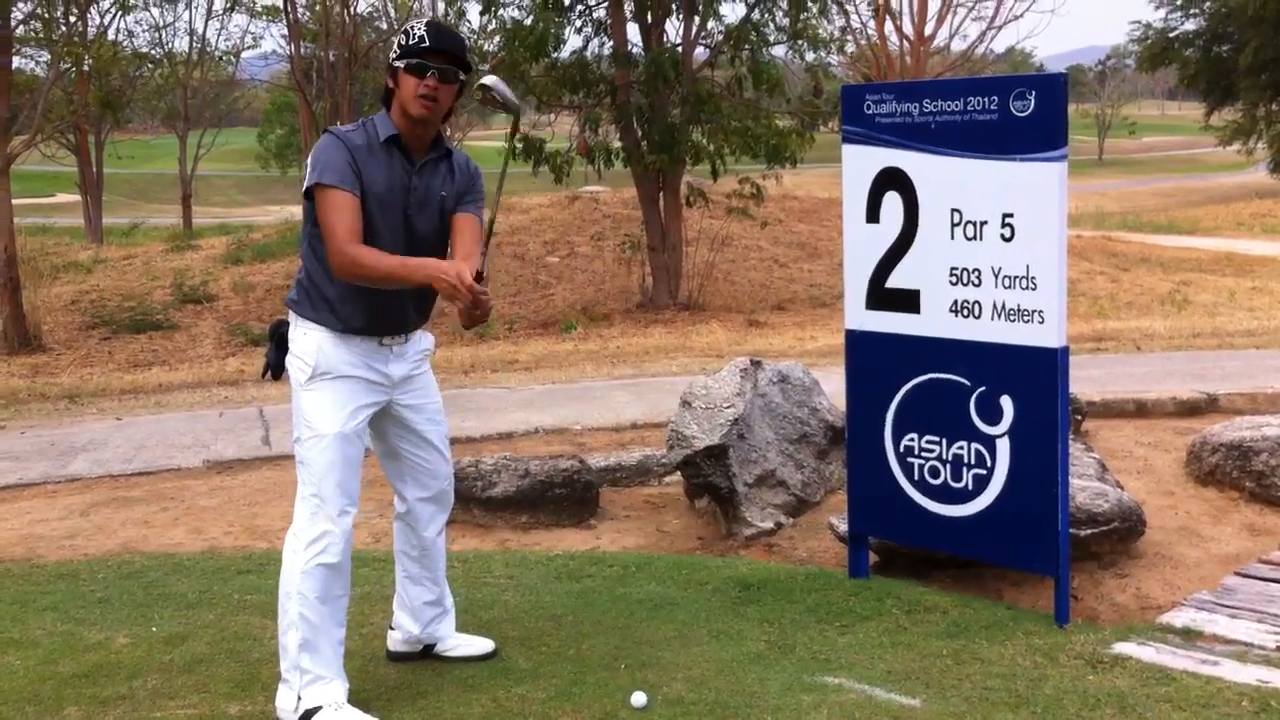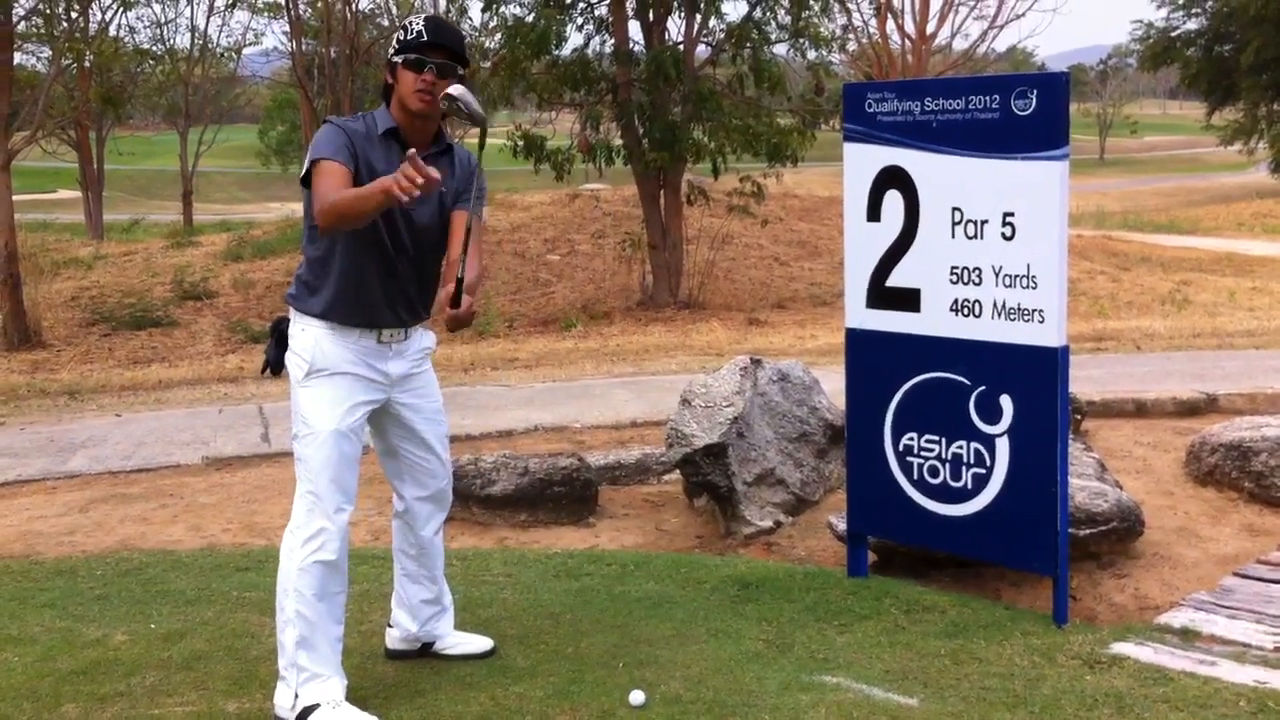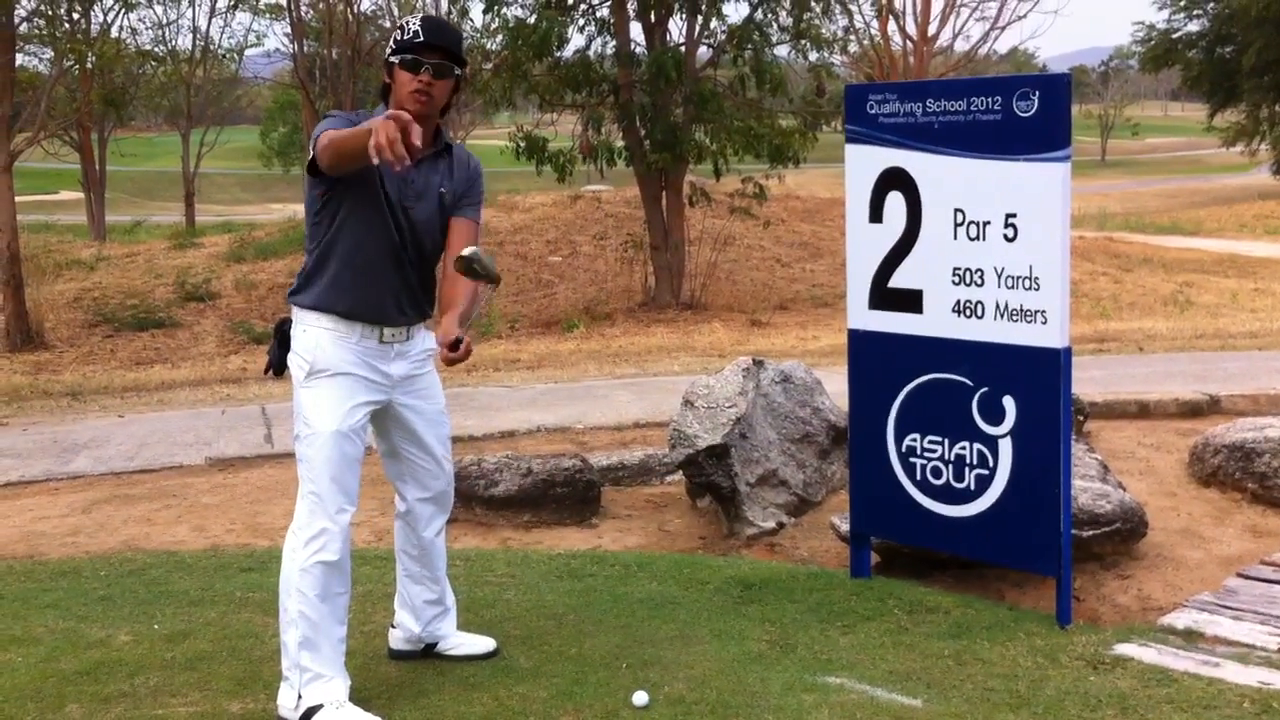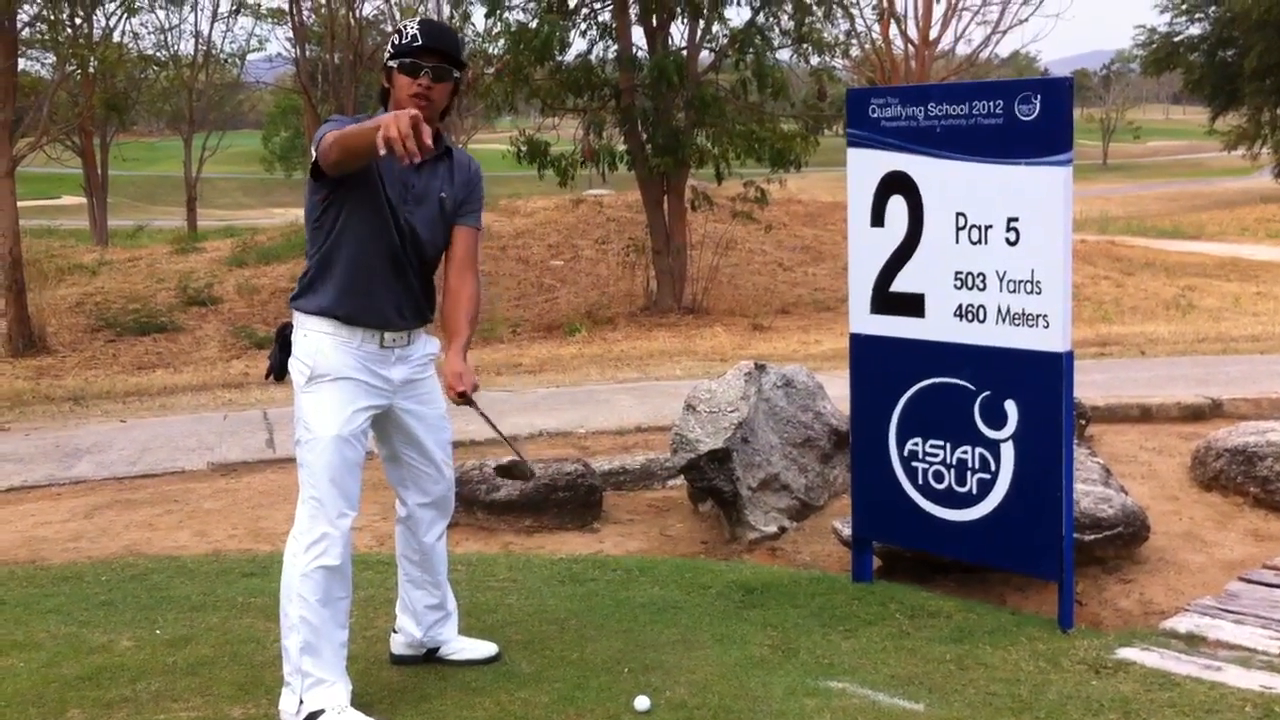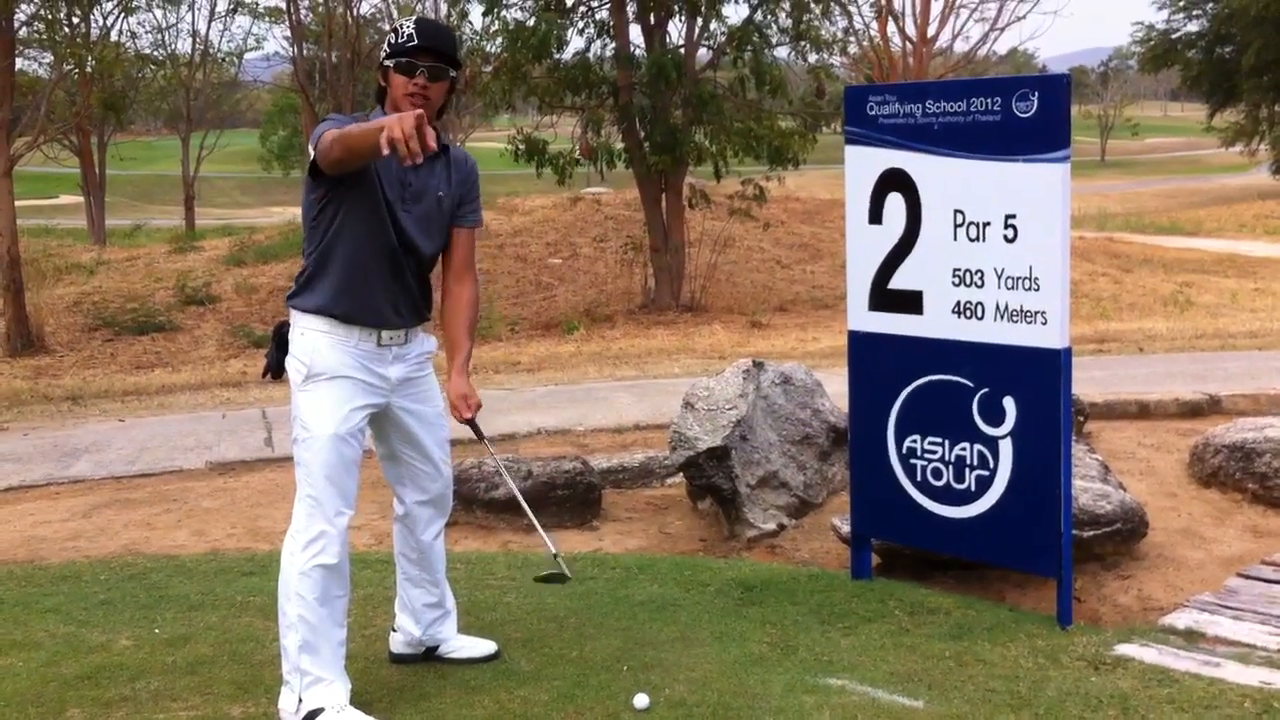
dt=0.2s
person 1, frame 1
left shoulder: (462, 172)
right shoulder: (342, 148)
left elbow: (468, 257)
right elbow: (345, 256)
left wrist: (470, 292)
right wrist: (429, 269)
left hip: (406, 349)
right hip: (333, 351)
left knee: (430, 490)
right knee: (327, 516)
left ankle: (420, 627)
person 1, frame 2
left shoulder: (461, 165)
right shoulder: (341, 137)
left elbow: (464, 252)
right elbow: (328, 212)
left wrist: (463, 294)
right wrist: (388, 186)
left hip: (408, 346)
right hip: (333, 346)
left knee: (428, 489)
right knee: (324, 513)
left ankle: (418, 625)
person 1, frame 3
left shoulder: (461, 167)
right shoulder: (343, 133)
left elbow: (458, 259)
right elbow: (332, 159)
left wrist: (453, 323)
right wrist: (376, 132)
left hip: (409, 346)
right hip: (335, 345)
left knee: (430, 489)
right knee: (326, 512)
left ankle: (422, 625)
person 1, frame 4
left shoulder: (462, 172)
right shoulder: (344, 140)
left elbow: (461, 271)
right elbow: (341, 150)
left wrist: (456, 352)
right wrist: (383, 127)
left hip: (413, 350)
right hip: (337, 350)
left knee: (431, 495)
right knee: (327, 518)
left ankle: (424, 630)
person 1, frame 5
left shoulder: (460, 169)
right shoulder: (339, 138)
left elbow: (459, 276)
right elbow: (341, 149)
left wrist: (459, 369)
right wrist: (385, 128)
left hip: (411, 346)
right hip: (334, 348)
left knee: (428, 493)
right knee: (324, 516)
left ankle: (423, 629)
